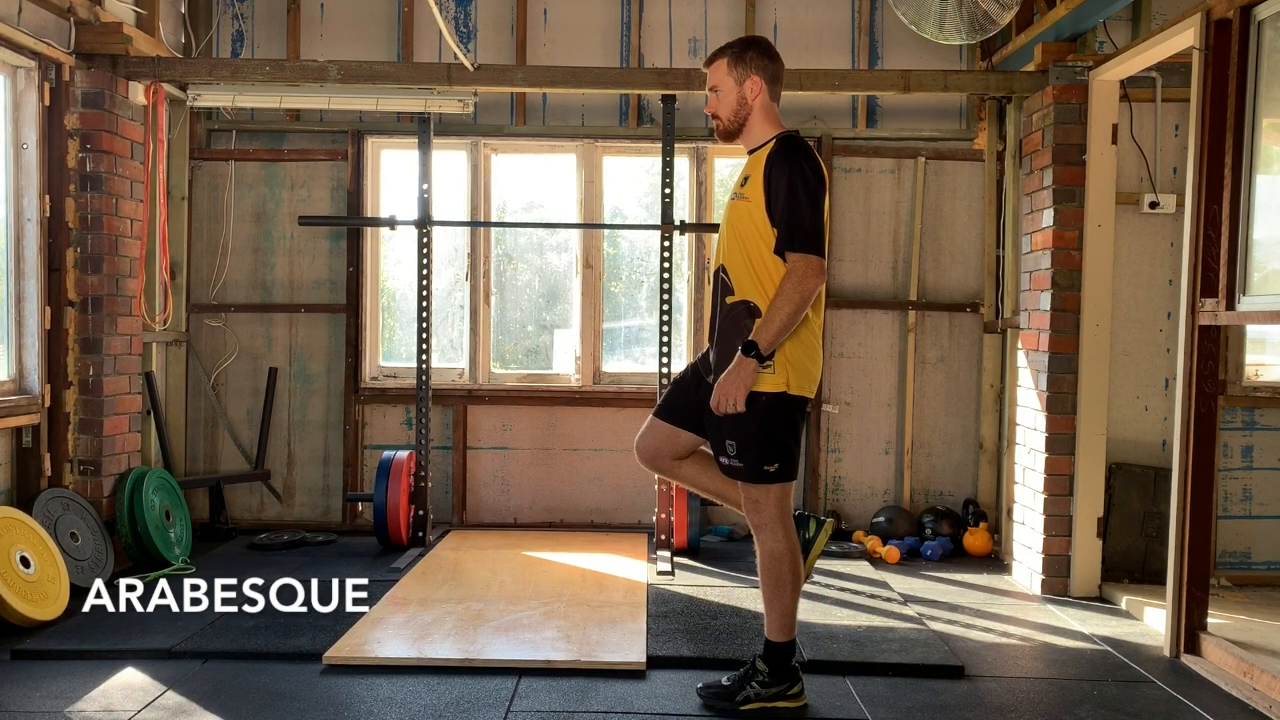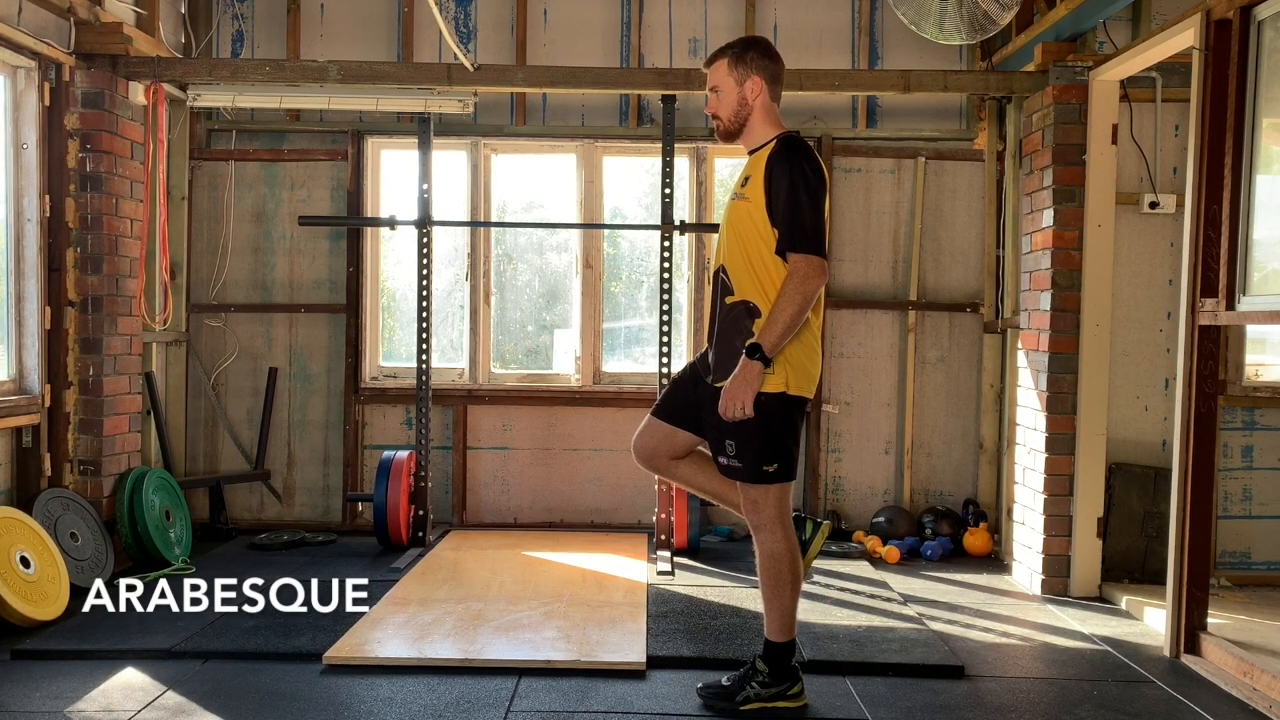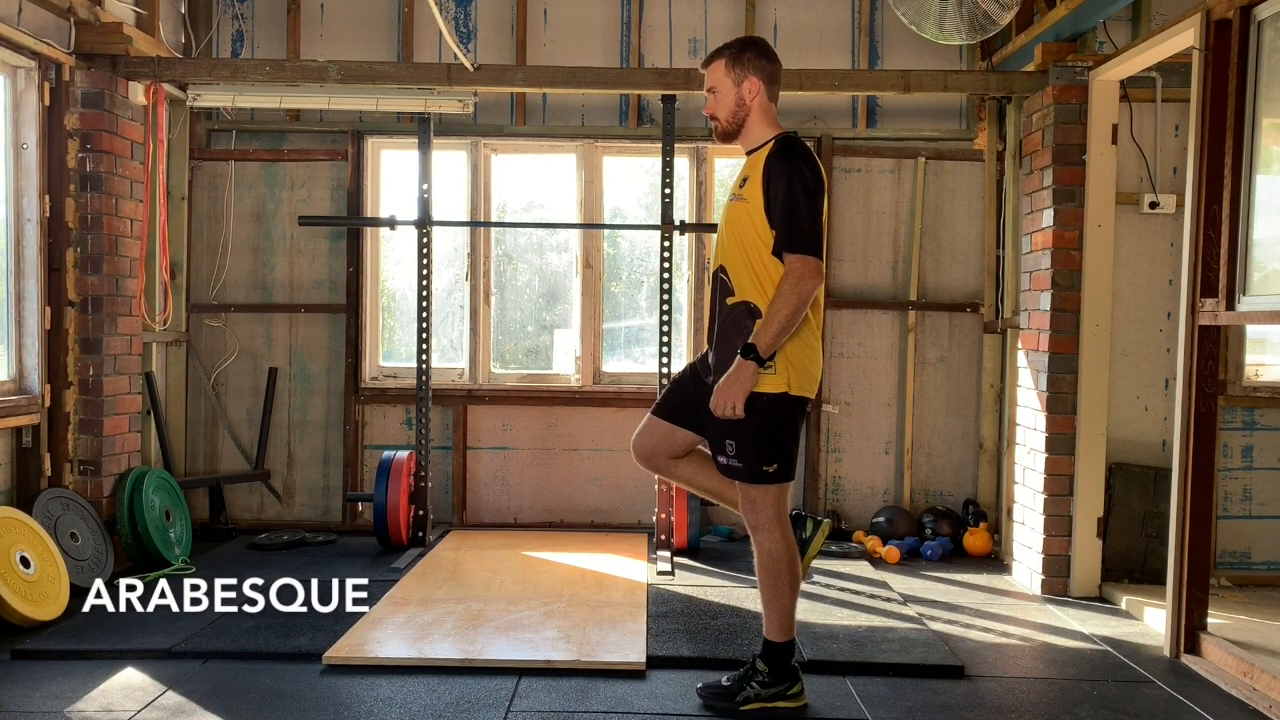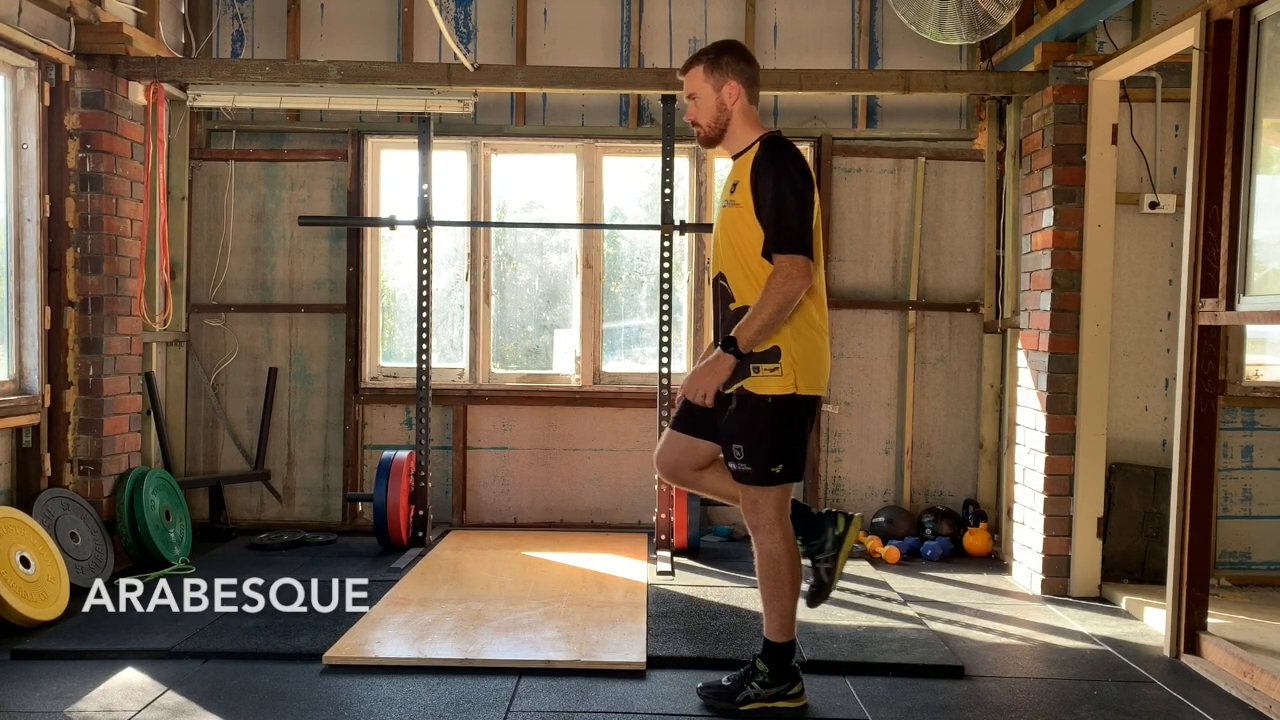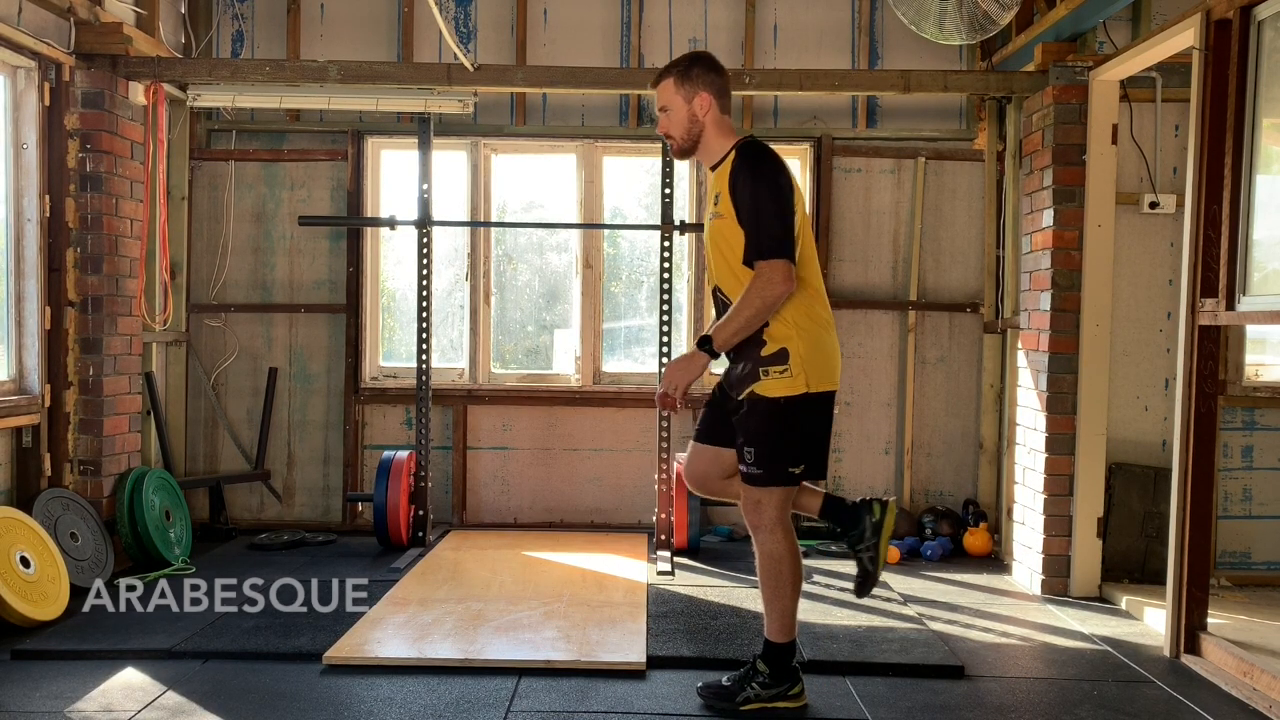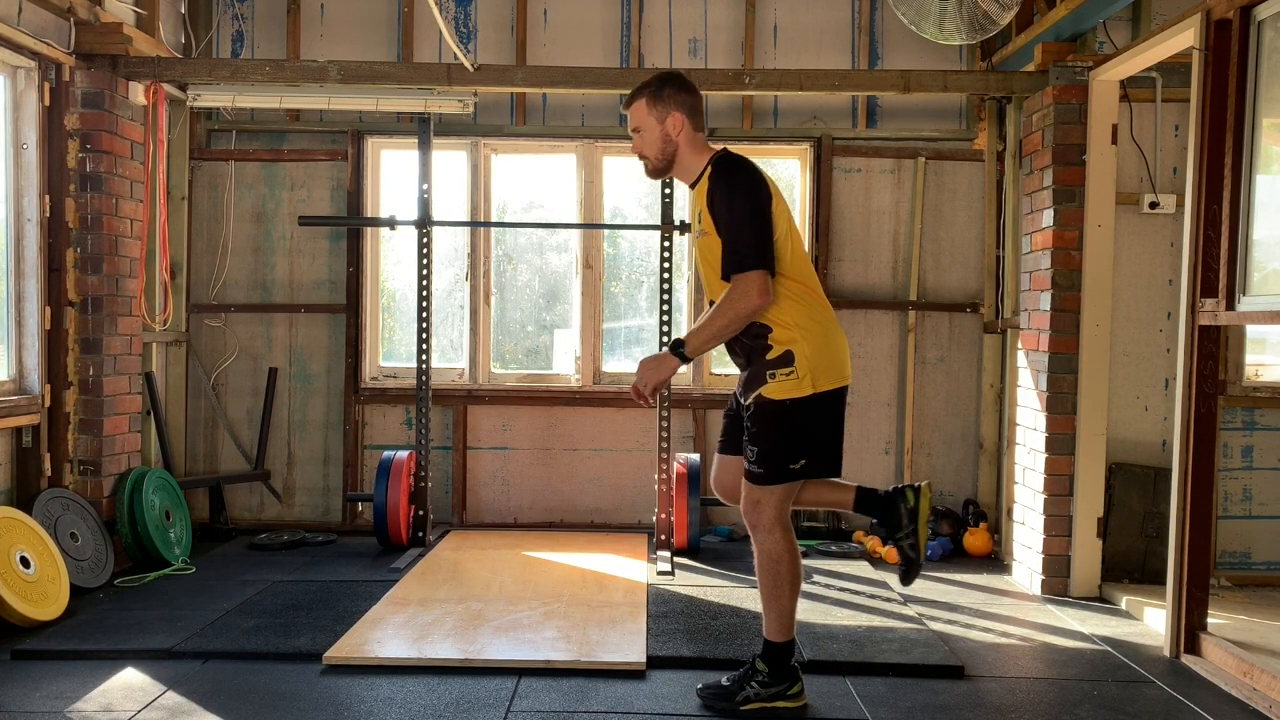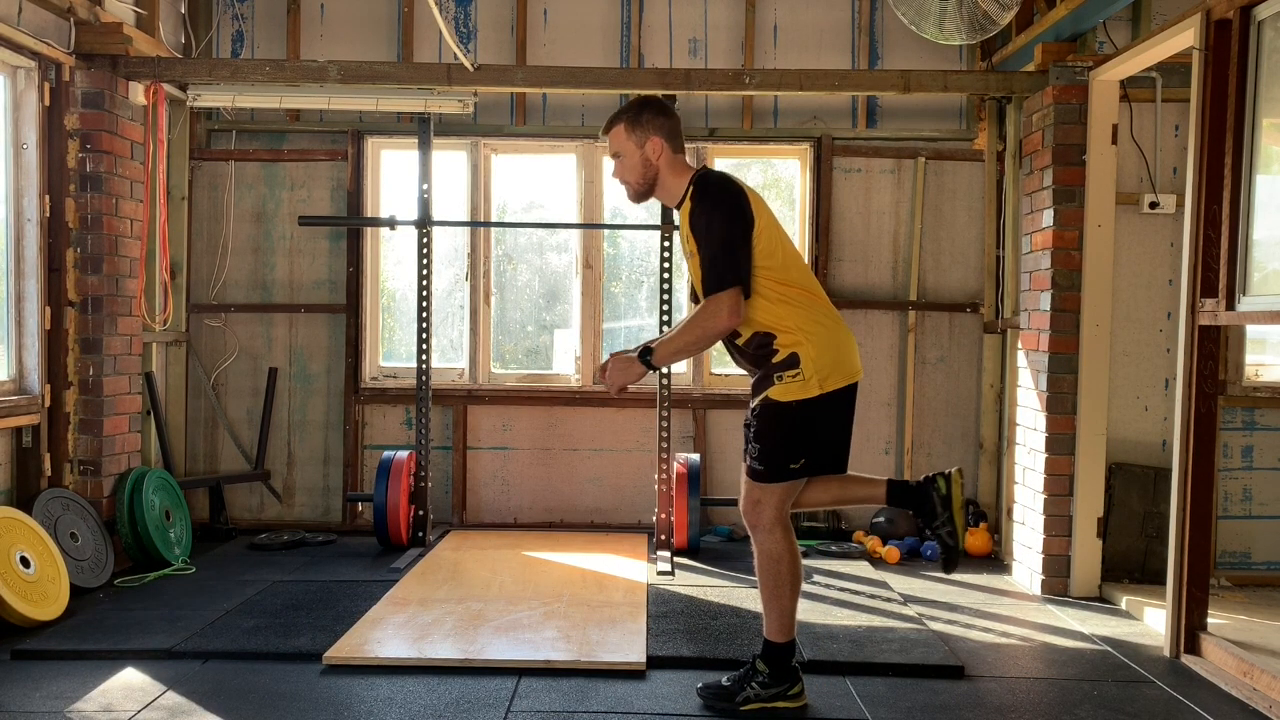
dt=0.2s
person 1, frame 1
left shoulder: (789, 159)
right shoulder: (757, 164)
left elbow: (807, 272)
left wrist: (750, 360)
left hip: (766, 369)
right hip: (731, 359)
left knee: (764, 514)
right knee: (656, 446)
left ankle: (778, 674)
right ankle: (792, 530)
person 1, frame 2
left shoulder: (790, 160)
right shoulder: (758, 165)
left elbow: (808, 273)
left wrist: (755, 364)
left hip: (765, 370)
right hip: (728, 358)
left knee: (764, 516)
right knee: (653, 446)
left ankle: (778, 674)
right ankle: (787, 530)
person 1, frame 3
left shoulder: (788, 160)
right shoulder: (757, 163)
left elbow: (803, 274)
left wrist: (747, 363)
left hip: (767, 368)
right hip: (734, 359)
left knee: (760, 513)
right knee: (652, 446)
left ankle: (777, 675)
right ankle: (790, 528)
person 1, frame 4
left shoulder: (777, 162)
right shoulder: (746, 165)
left elbow: (792, 274)
left wrist: (723, 354)
right wrist: (725, 356)
left hip: (776, 368)
right hip: (748, 363)
left knee: (761, 513)
right knee: (675, 461)
left ankle: (777, 675)
right ankle: (813, 528)
person 1, frame 5
left shoulder: (753, 167)
right shoulder: (727, 173)
left elbow: (776, 280)
left wrist: (701, 352)
right wrist: (704, 357)
left hip: (787, 366)
right hip: (759, 364)
left knee: (763, 513)
right knee: (704, 474)
left ankle: (778, 675)
right ankle: (851, 517)
person 1, frame 6
left shoulder: (731, 180)
right shoulder: (711, 186)
left elbow: (751, 292)
left wrist: (673, 356)
right wrist: (675, 355)
left hip: (796, 365)
right hip: (775, 364)
left knee: (762, 511)
right knee: (730, 485)
left ankle: (777, 674)
right ankle: (889, 506)
person 1, frame 7
left shoulder: (712, 200)
right shoulder: (701, 200)
left elbow: (721, 313)
right elbow: (717, 311)
left wrist: (644, 360)
right wrist: (646, 354)
left hip: (806, 366)
right hip: (797, 364)
left knee: (762, 511)
right knee: (774, 496)
left ankle: (776, 674)
right ankle: (920, 495)
